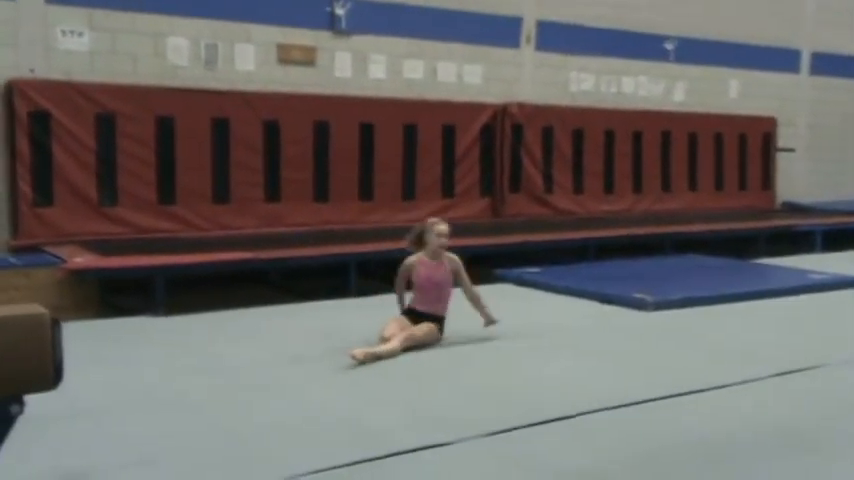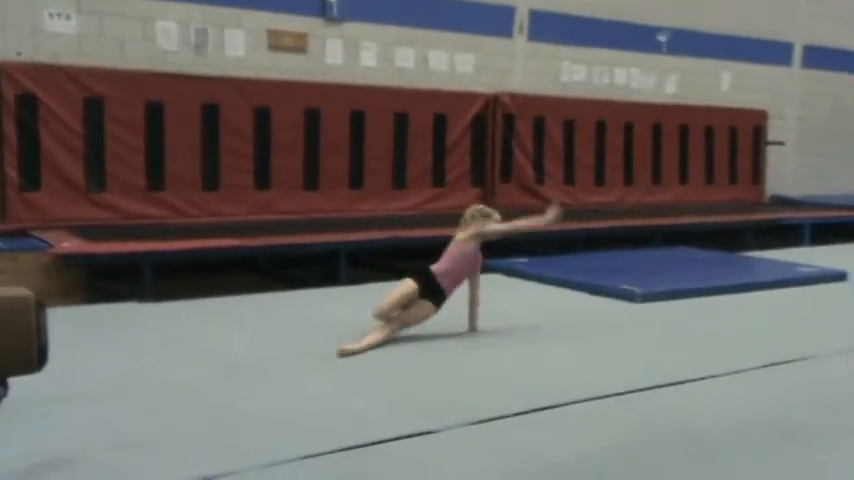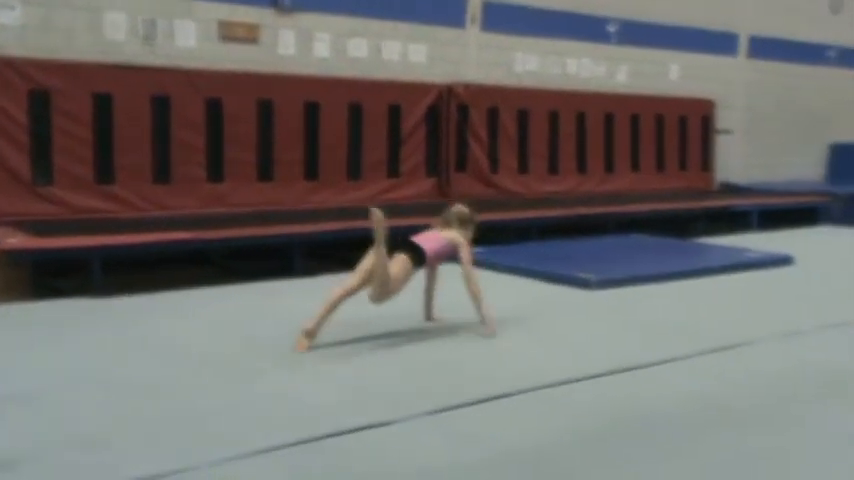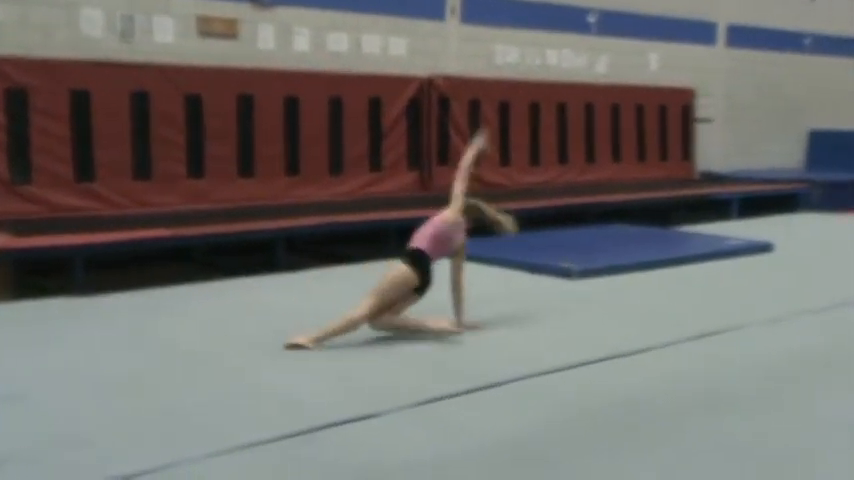
dt=0.4s
person 1, frame 1
left shoulder: (452, 261)
right shoulder: (412, 262)
left elbow: (469, 291)
right elbow: (400, 284)
left wrist: (487, 316)
right wrist: (402, 306)
left hip: (434, 320)
right hip: (412, 313)
left knee: (406, 337)
right knee: (387, 336)
left ankle: (373, 352)
person 1, frame 2
left shoulder: (477, 255)
right shoulder: (471, 232)
left elbow: (474, 291)
right elbow: (508, 227)
left wrist: (472, 324)
right wrist: (543, 220)
left hip: (437, 295)
right hip: (424, 280)
left knee: (395, 325)
right knee: (381, 313)
person 1, frame 3
left shoulder: (436, 231)
right shoulder: (460, 241)
left elbow: (431, 273)
right elbow: (470, 277)
left wrist: (428, 312)
right wrist: (483, 315)
left hip: (398, 246)
right hip: (412, 253)
left knee: (353, 283)
right knee: (378, 294)
left ankle: (313, 326)
person 1, frame 4
left shoulder: (455, 213)
right shoulder: (460, 241)
left elbow: (462, 175)
right elbow: (457, 281)
right wrist: (460, 319)
left hip: (413, 262)
right hip: (421, 275)
right knee: (377, 320)
left ankle: (314, 338)
